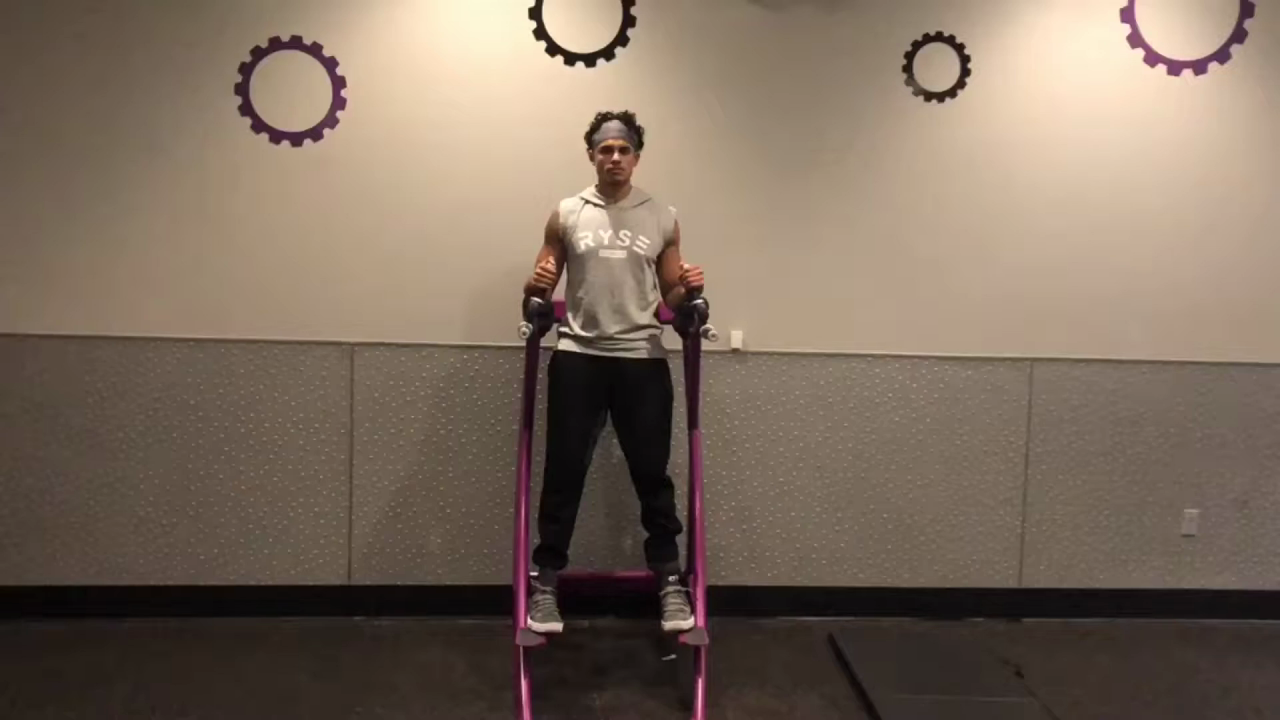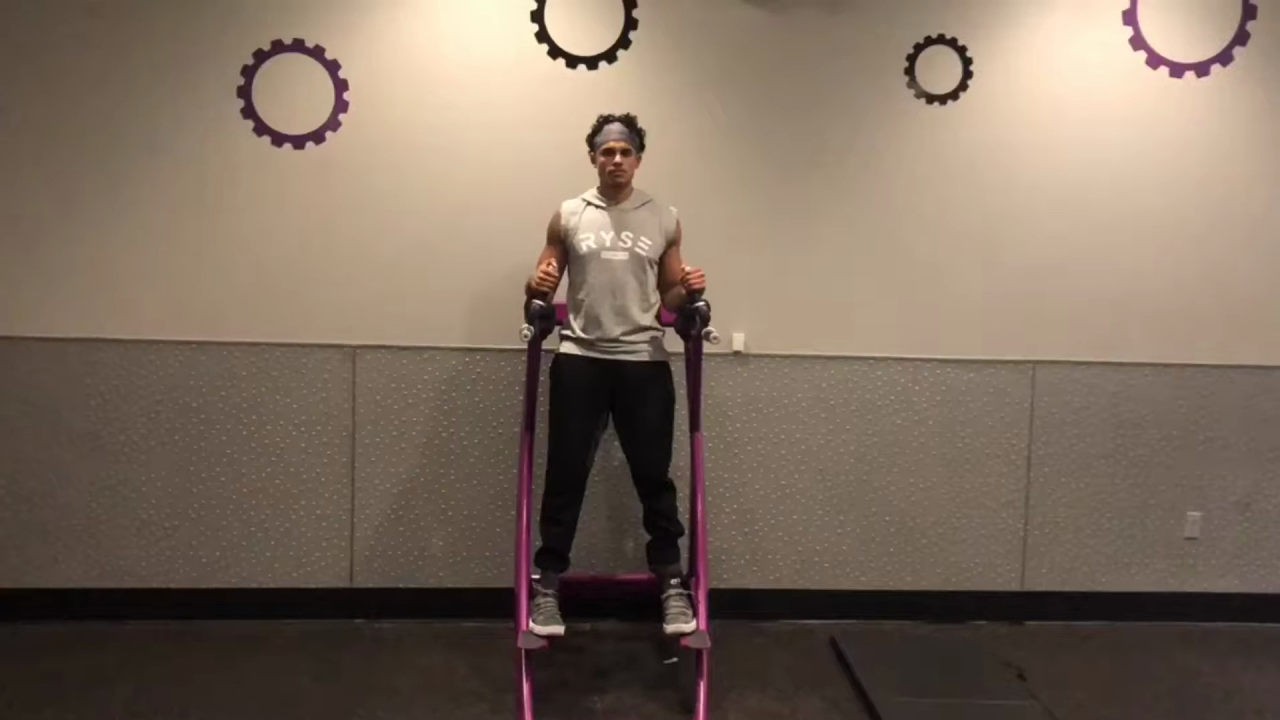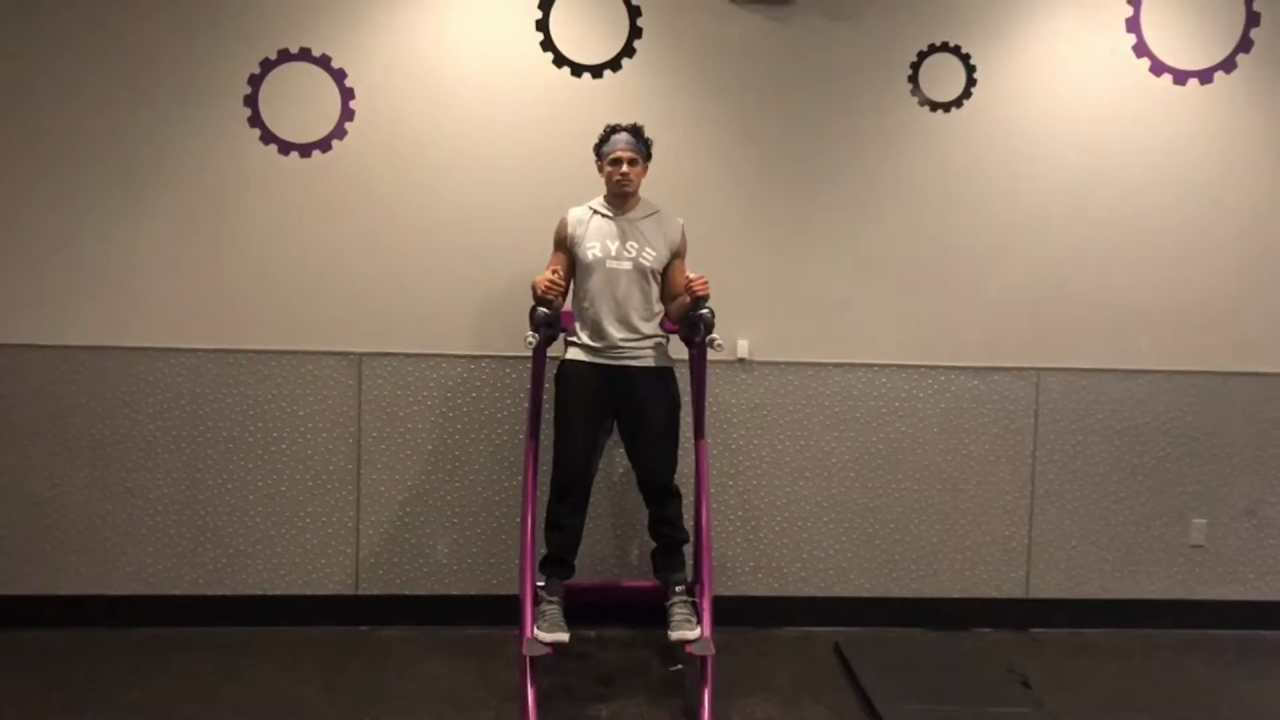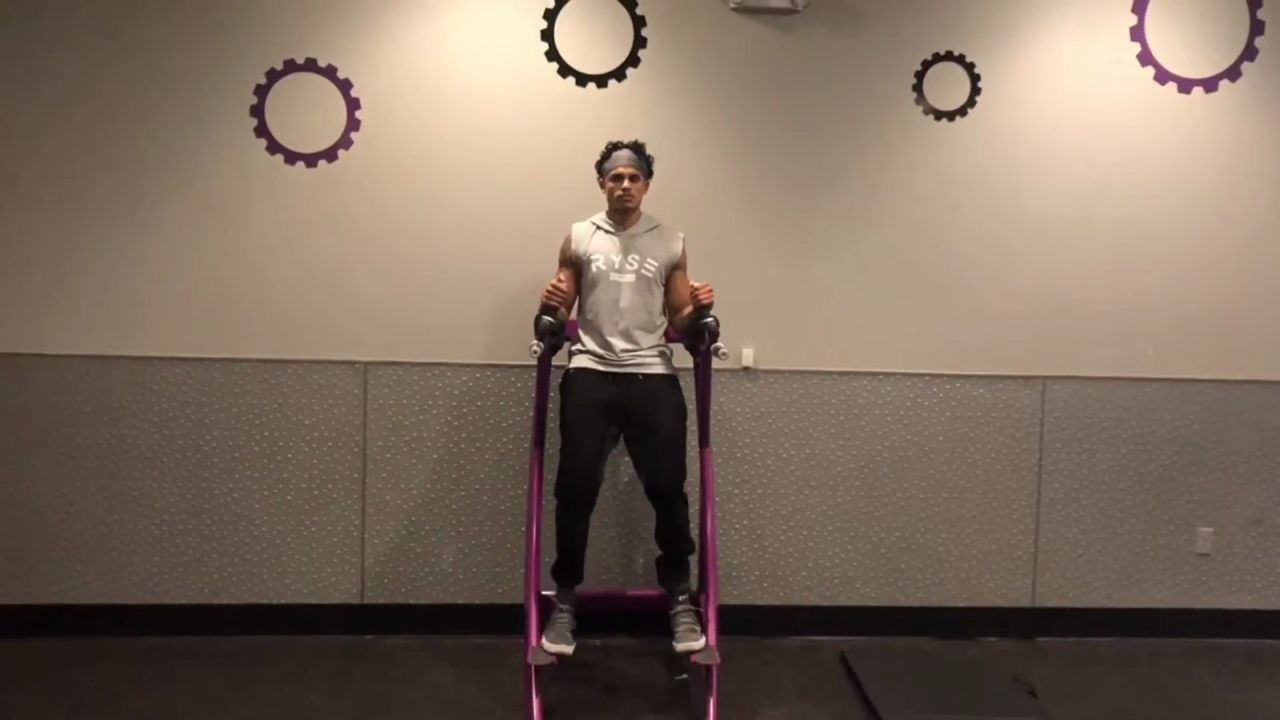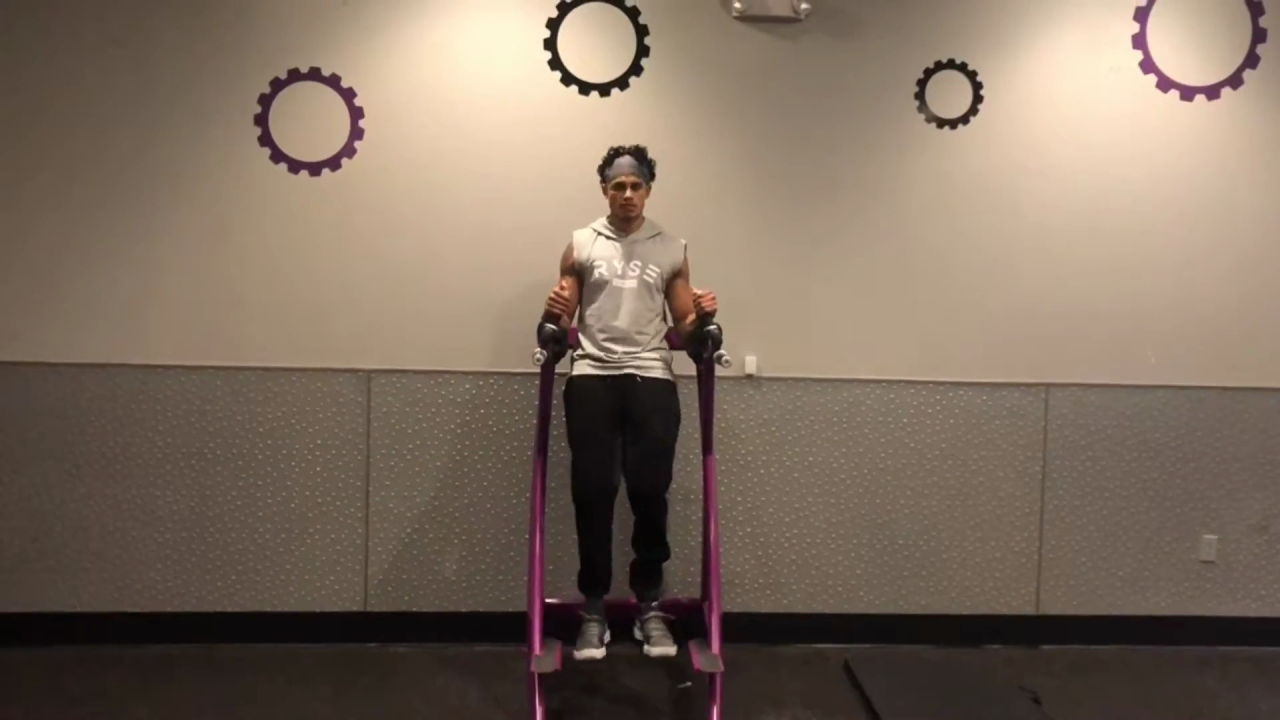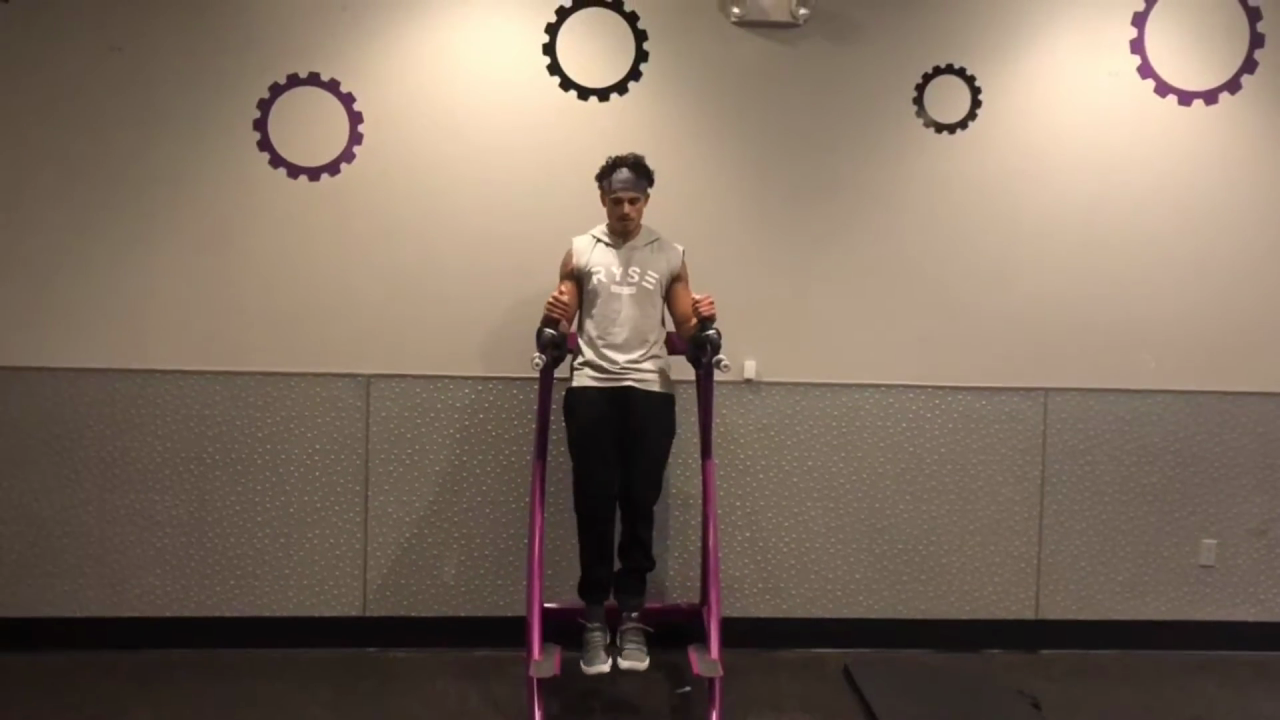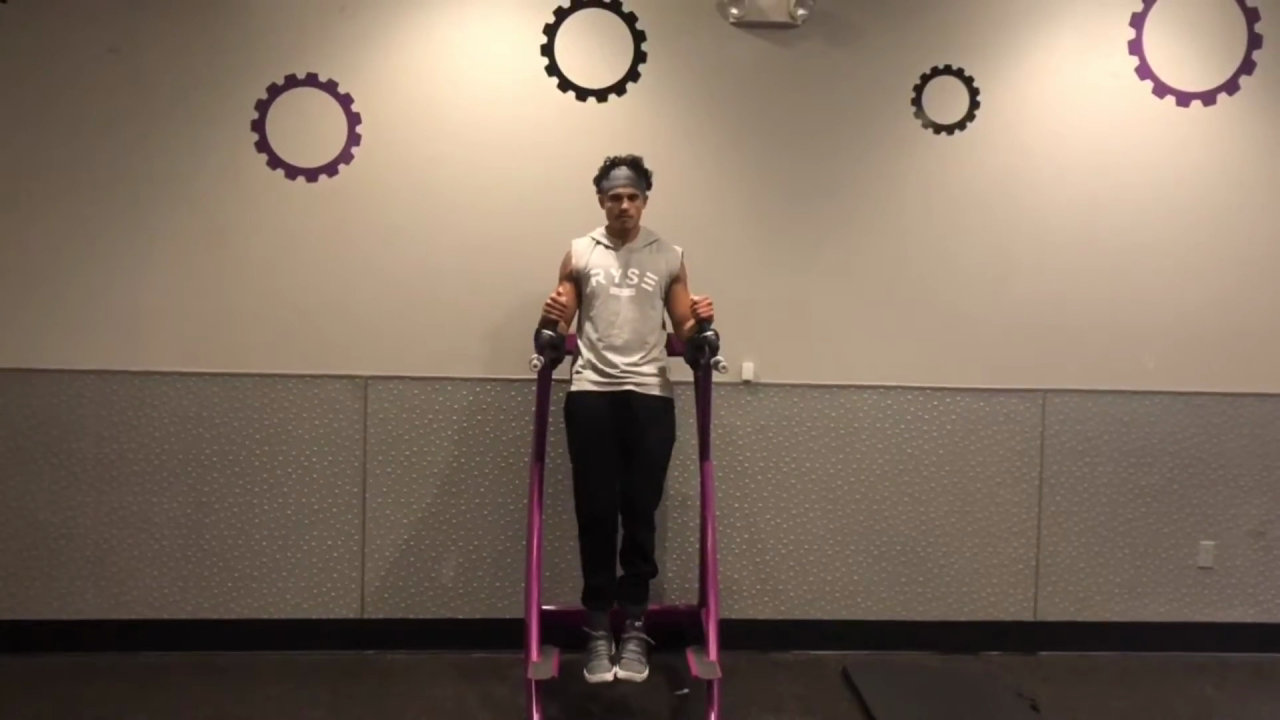
dt=0.3s
person 1, frame 1
left shoulder: (662, 218)
right shoulder: (566, 215)
left elbow: (671, 297)
right elbow: (543, 284)
left wrist: (689, 287)
right wrist: (535, 287)
left hip: (642, 359)
right hip: (578, 357)
left knee: (652, 473)
right knee: (564, 472)
left ankle: (669, 581)
right ankle: (546, 582)
person 1, frame 2
left shoulder: (664, 220)
right shoulder: (568, 216)
left elbow: (671, 298)
right elbow: (544, 284)
left wrist: (690, 289)
right wrist: (537, 286)
left hip: (643, 362)
right hip: (580, 359)
left knee: (654, 476)
right knee: (565, 474)
left ankle: (672, 584)
right ankle: (547, 585)
person 1, frame 3
left shoulder: (670, 229)
right shoulder: (574, 222)
left elbow: (673, 308)
right elbow: (555, 295)
left wrist: (694, 297)
right wrist: (543, 291)
left hip: (648, 368)
right hip: (585, 365)
left knee: (659, 482)
right knee: (570, 481)
left ankle: (676, 590)
right ankle: (552, 592)
person 1, frame 4
left shoulder: (671, 243)
right shoulder: (578, 239)
left elbow: (677, 319)
right elbow: (561, 311)
left wrist: (699, 308)
right wrist: (551, 304)
left hip: (652, 374)
right hip: (590, 372)
left knee: (667, 486)
right knee: (576, 485)
left ankle: (679, 599)
right ankle: (564, 600)
person 1, frame 5
left shoulder: (672, 249)
right shoulder: (580, 245)
left elbow: (682, 326)
right elbow: (561, 320)
left wrist: (703, 314)
right wrist: (553, 313)
left hip: (651, 378)
right hip: (592, 377)
left knee: (649, 491)
right knee: (593, 493)
left ankle: (649, 606)
right ankle: (594, 608)
person 1, frame 6
left shoulder: (670, 255)
right shoulder: (580, 251)
left elbow: (684, 330)
right elbow: (561, 327)
left wrist: (703, 319)
right wrist: (552, 318)
left hip: (649, 390)
right hip: (591, 389)
left knee: (638, 504)
right knee: (594, 504)
left ankle: (631, 616)
right ankle: (595, 618)
person 1, frame 7
left shoulder: (670, 257)
right shoulder: (579, 254)
left elbow: (683, 332)
right elbow: (559, 330)
left wrist: (701, 320)
right wrist: (551, 319)
left hip: (650, 393)
right hip: (591, 392)
left knee: (639, 510)
right knee: (596, 510)
left ankle: (634, 626)
right ankle: (599, 627)
